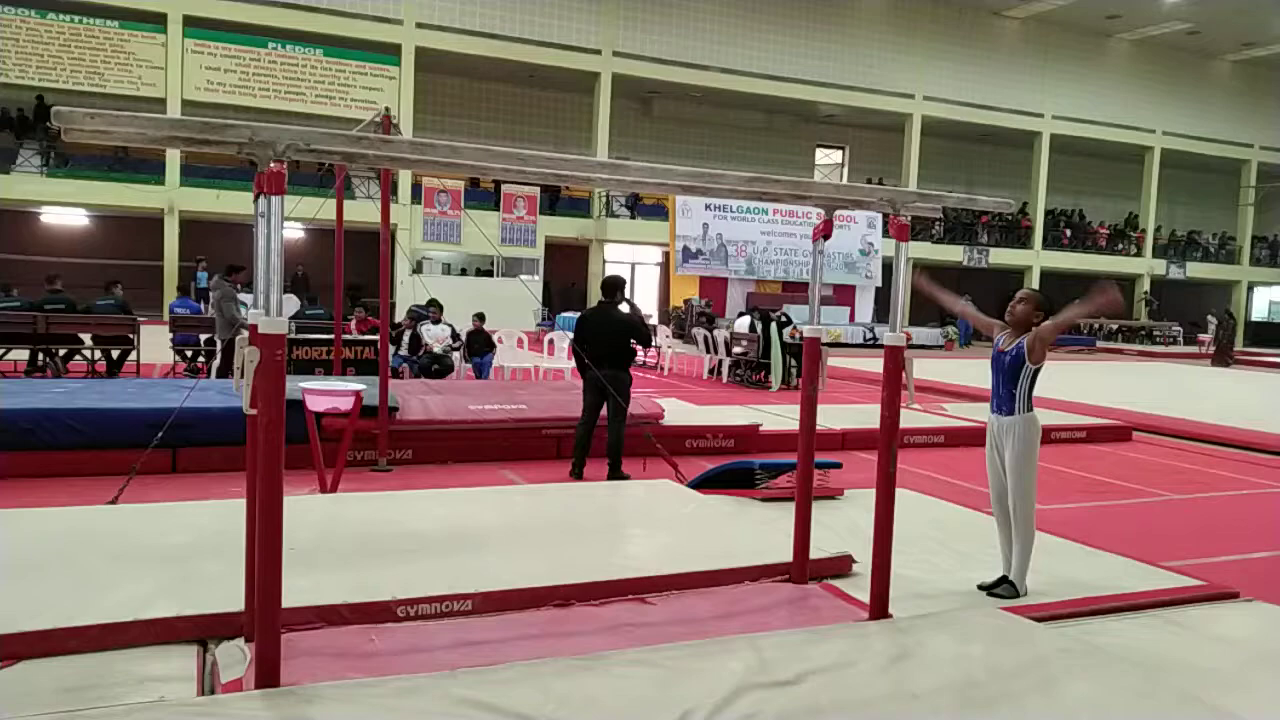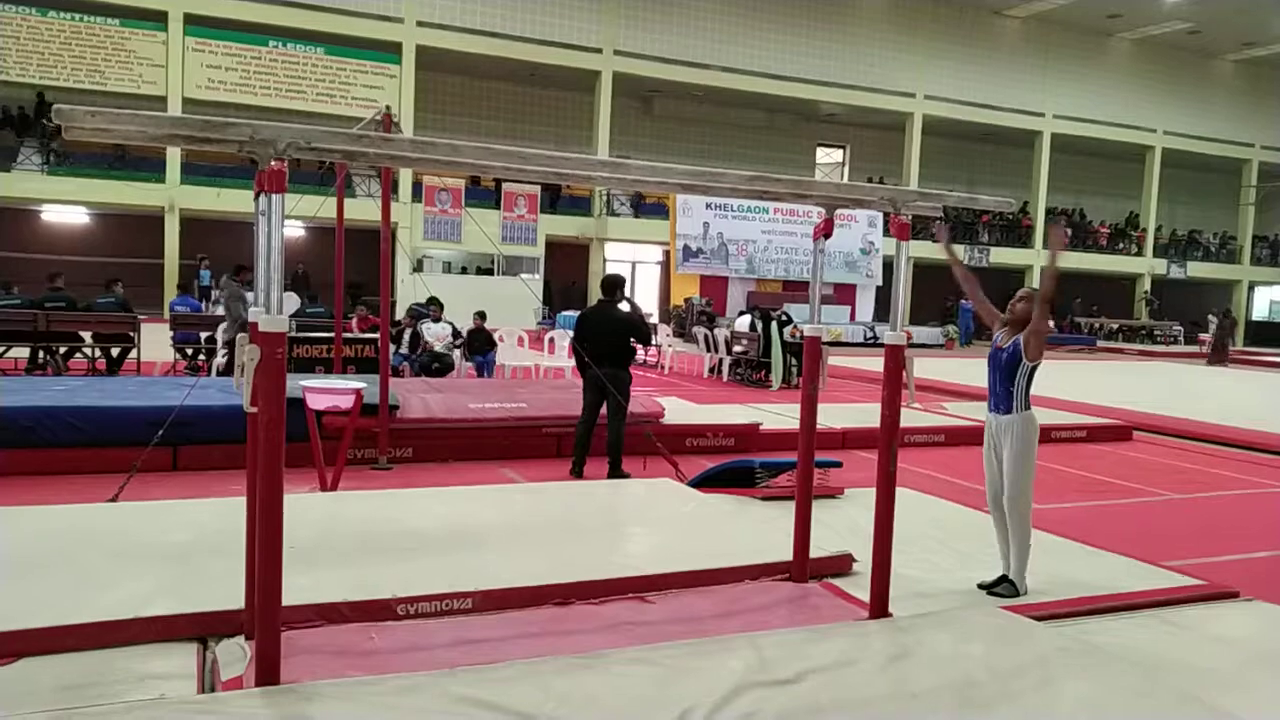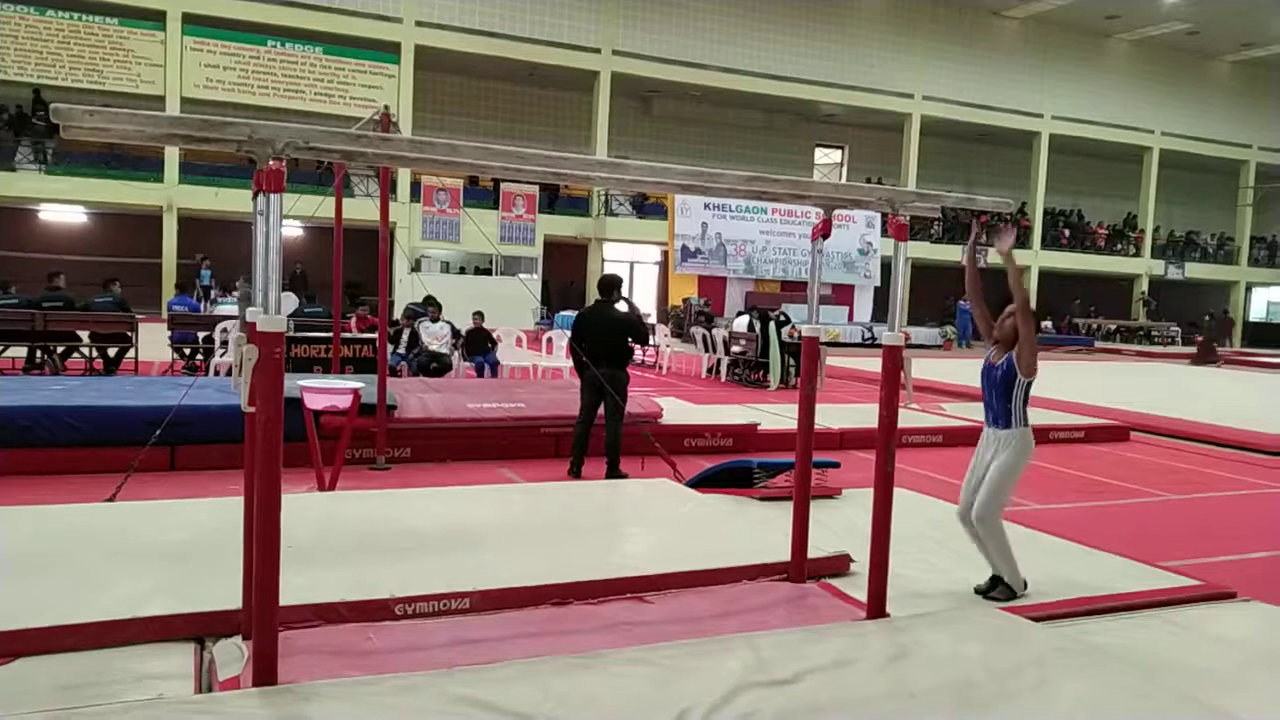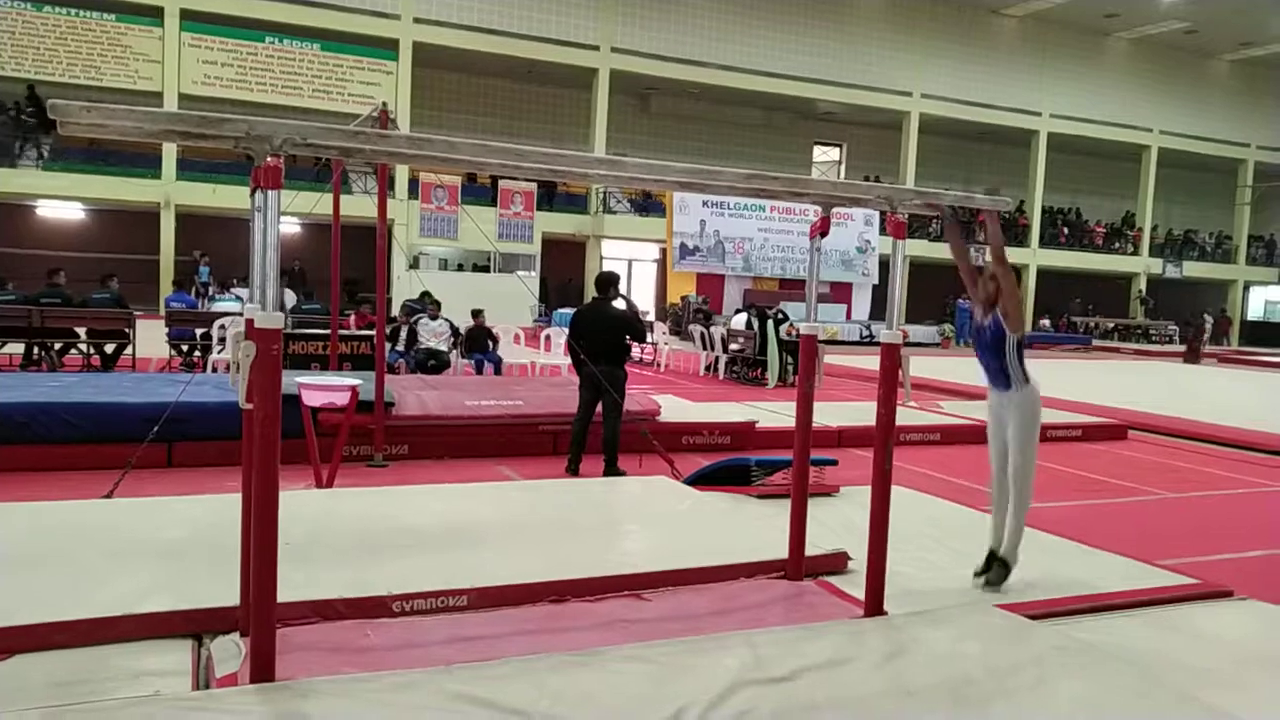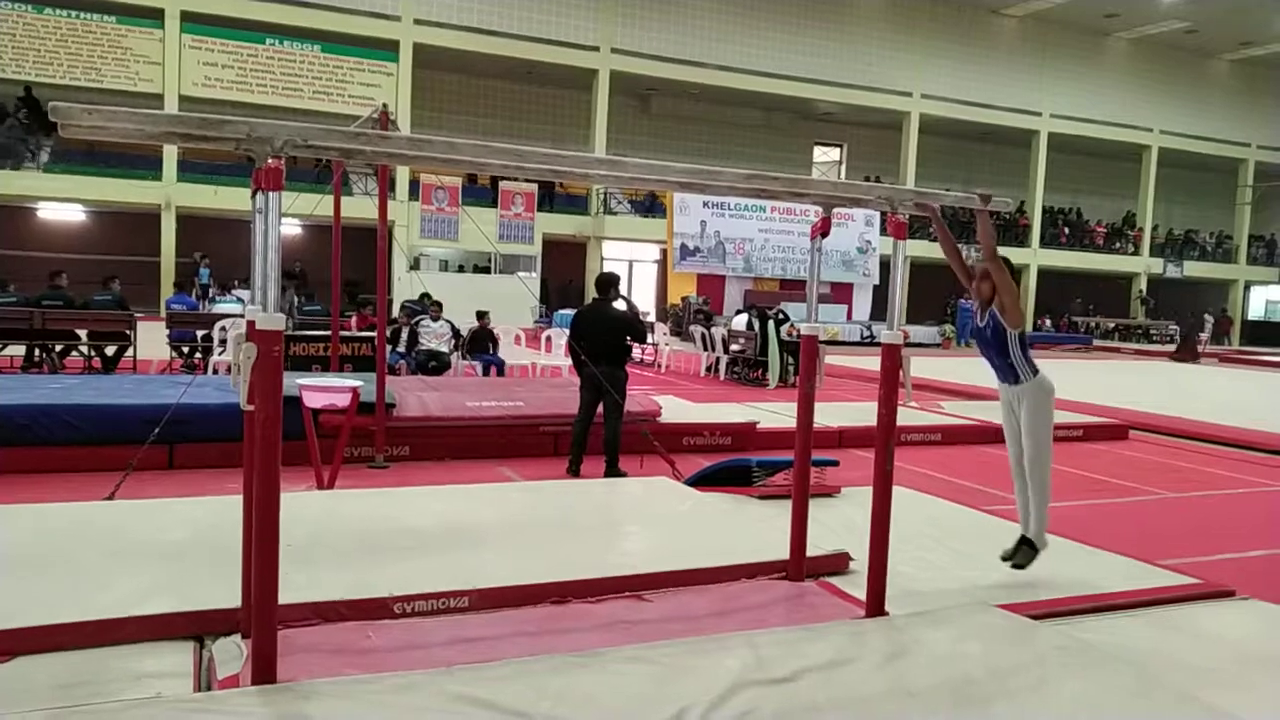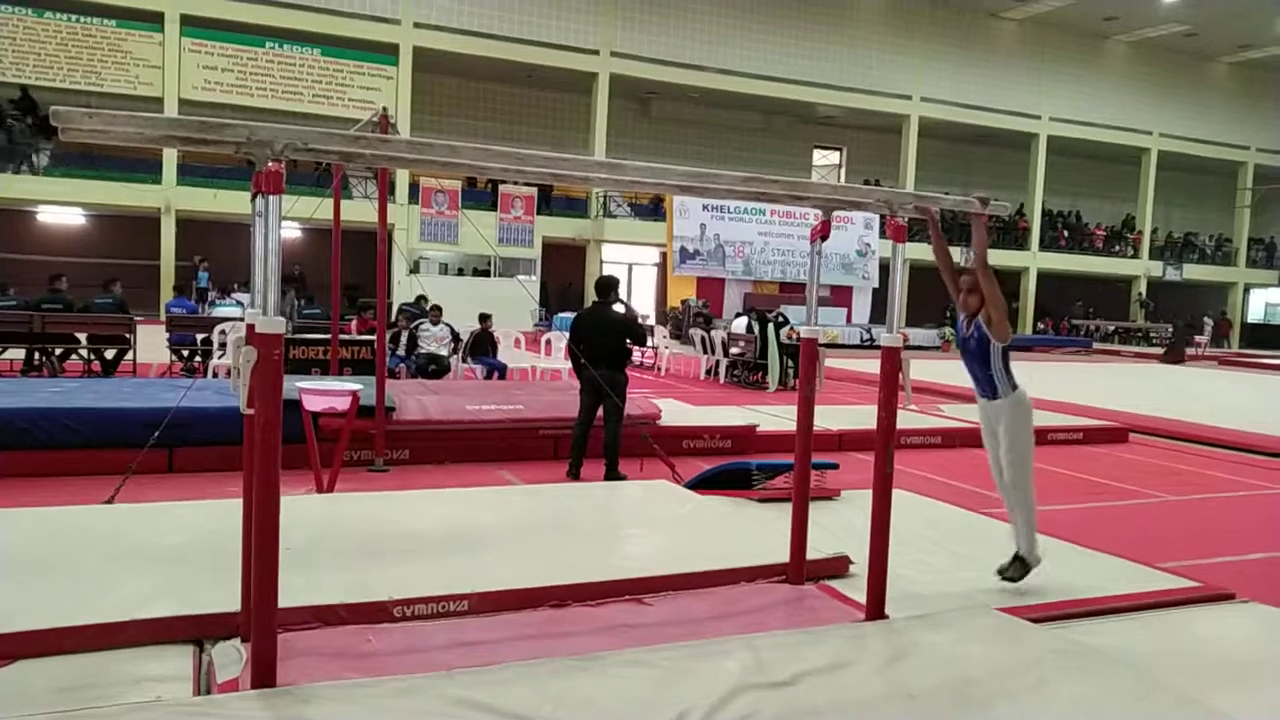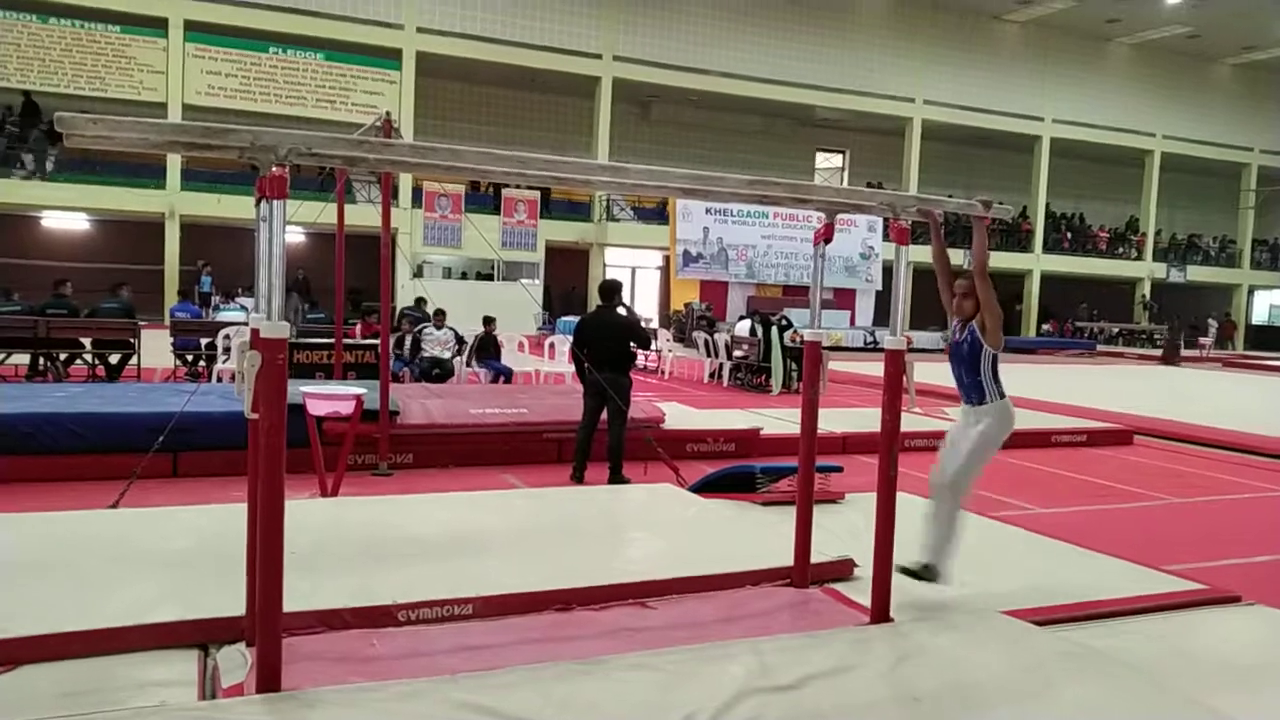
dt=0.2s
person 1, frame 1
left shoulder: (1036, 340)
right shoulder: (999, 333)
left elbow: (1063, 320)
right elbow: (964, 309)
left wrist: (1097, 304)
right wrist: (927, 286)
left hip: (1019, 427)
right hip: (995, 425)
left knee: (1019, 505)
right knee: (999, 504)
left ankle: (1018, 580)
right ankle: (1008, 573)
person 1, frame 2
left shoulder: (1032, 338)
right shoulder: (1000, 329)
left elbow: (1044, 299)
right elbow: (972, 291)
left wrist: (1054, 255)
right wrist: (948, 249)
left hip: (1018, 426)
right hip: (994, 423)
left knee: (1015, 504)
right knee: (997, 503)
left ankle: (1017, 579)
right ankle: (1008, 571)
person 1, frame 3
left shoulder: (1024, 355)
right shoulder: (992, 346)
left elbow: (1024, 306)
right elbow: (974, 297)
left wrist: (1008, 257)
right wrist: (971, 251)
left hip: (1014, 442)
right hip: (989, 438)
left knee: (984, 512)
right knee: (967, 511)
left ankle: (1014, 580)
right ankle: (1001, 574)
person 1, frame 4
left shoulder: (1010, 309)
right shoulder: (980, 306)
left elbow: (1000, 258)
right elbow: (961, 256)
left wrist: (991, 215)
right wrist: (948, 216)
left hip: (1021, 400)
right hip: (998, 400)
left knee: (1019, 478)
right knee: (999, 478)
left ankle: (1008, 552)
right ankle: (996, 549)
person 1, frame 5
left shoulder: (1007, 304)
right shoulder: (980, 305)
left elbow: (991, 257)
right elbow: (955, 258)
left wrist: (982, 213)
right wrist: (935, 218)
left hip: (1032, 391)
right hip: (1007, 392)
left knee: (1035, 465)
right knee: (1019, 465)
left ankle: (1035, 535)
right ankle: (1027, 533)
person 1, frame 6
left shoulder: (995, 318)
right shoulder: (964, 315)
left elbow: (982, 268)
right elbow: (946, 266)
left wrist: (978, 220)
right wrist: (933, 225)
left hip: (1010, 406)
right hip: (986, 407)
left knee: (1017, 482)
right knee: (1004, 482)
left ankle: (1027, 553)
right ankle: (1023, 549)
person 1, frame 7
left shoulder: (986, 322)
right shoulder: (956, 321)
left elbow: (981, 272)
right elbow: (941, 272)
left wrist: (980, 225)
right wrist: (935, 229)
left hip: (992, 413)
right hip: (969, 413)
left knee: (951, 479)
right knee: (941, 477)
left ankle: (934, 563)
right ankle: (933, 558)
person 2, frame 1
left shoulder: (587, 316)
right shoulder: (627, 318)
left elbow: (577, 347)
right elbow: (647, 341)
left wrist: (585, 373)
right wrist: (639, 317)
left hip: (593, 373)
right hip: (617, 375)
left knee: (586, 419)
right knee: (616, 422)
left ankle: (577, 467)
right ankle: (614, 471)
person 2, frame 2
left shoulder: (587, 315)
right shoulder: (626, 317)
left elbow: (577, 346)
right elbow: (647, 340)
left wrist: (584, 371)
right wrist: (639, 316)
left hip: (593, 372)
right hip: (617, 374)
left knee: (586, 418)
right knee: (616, 421)
left ankle: (577, 466)
right ankle: (614, 470)
person 2, frame 3
left shoulder: (584, 315)
right shoulder: (623, 318)
left elbow: (574, 346)
right elbow: (644, 340)
left wrist: (582, 372)
right wrist: (637, 316)
left hip: (591, 372)
right hip: (614, 374)
left knee: (584, 418)
right knee: (613, 422)
left ankle: (575, 466)
right ankle: (612, 470)
person 2, frame 4
left shoulder: (581, 313)
right shoulder: (620, 315)
left elbow: (572, 344)
right elbow: (641, 337)
left wrist: (580, 369)
right wrist: (634, 313)
left hip: (589, 370)
right hip: (612, 371)
left knee: (582, 415)
right knee: (611, 419)
left ankle: (573, 463)
right ankle: (610, 467)
person 2, frame 5
left shoulder: (582, 314)
right shoulder: (621, 316)
left elbow: (573, 345)
right elbow: (642, 337)
left wrist: (581, 370)
right wrist: (635, 314)
left hip: (590, 371)
right hip: (613, 372)
left knee: (583, 417)
right knee: (613, 420)
left ankle: (574, 464)
right ankle: (611, 468)
person 2, frame 6
left shoulder: (582, 317)
right shoulder: (621, 319)
left elbow: (573, 348)
right elbow: (641, 340)
left wrist: (581, 374)
right wrist: (633, 318)
left hip: (590, 374)
right hip: (613, 376)
left knee: (583, 420)
right knee: (612, 423)
left ankle: (574, 468)
right ankle: (611, 471)
person 2, frame 7
left shoulder: (586, 320)
right shoulder: (625, 322)
left elbow: (576, 352)
right elbow: (646, 343)
left wrist: (584, 378)
right wrist: (635, 320)
left hip: (594, 377)
right hip: (618, 379)
left knee: (587, 423)
right knee: (616, 426)
left ankle: (578, 471)
right ankle: (615, 474)
